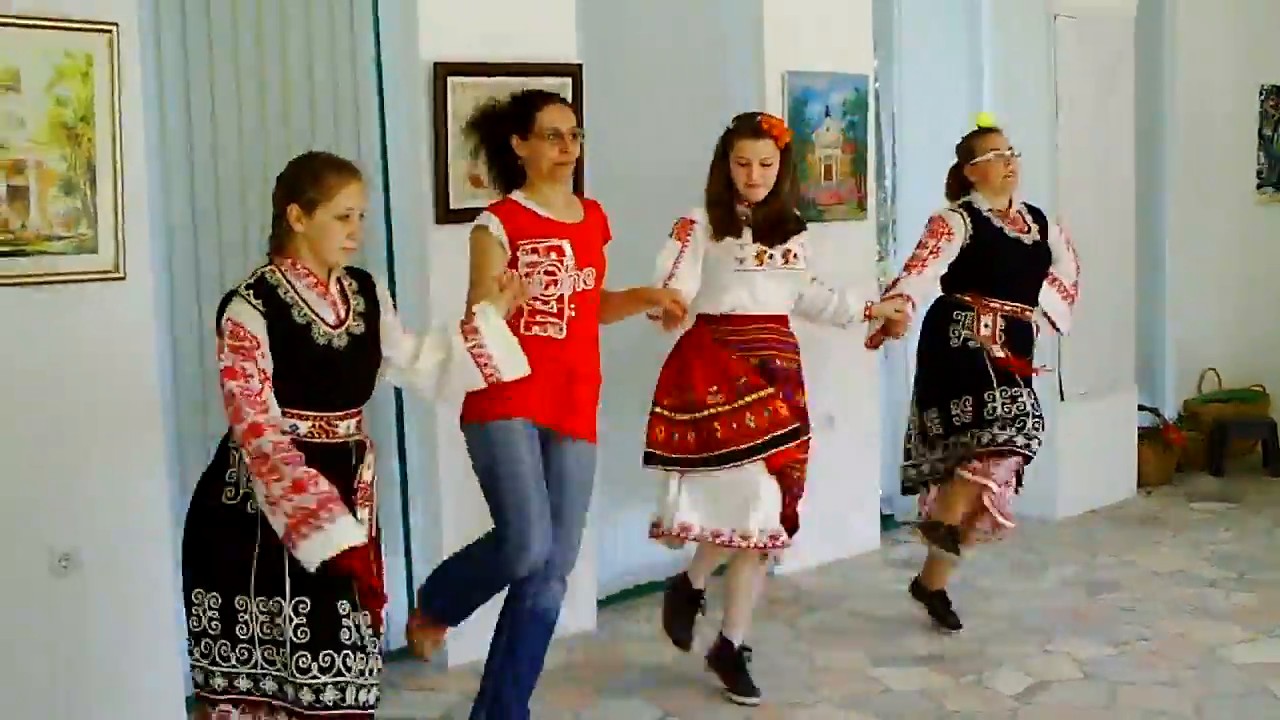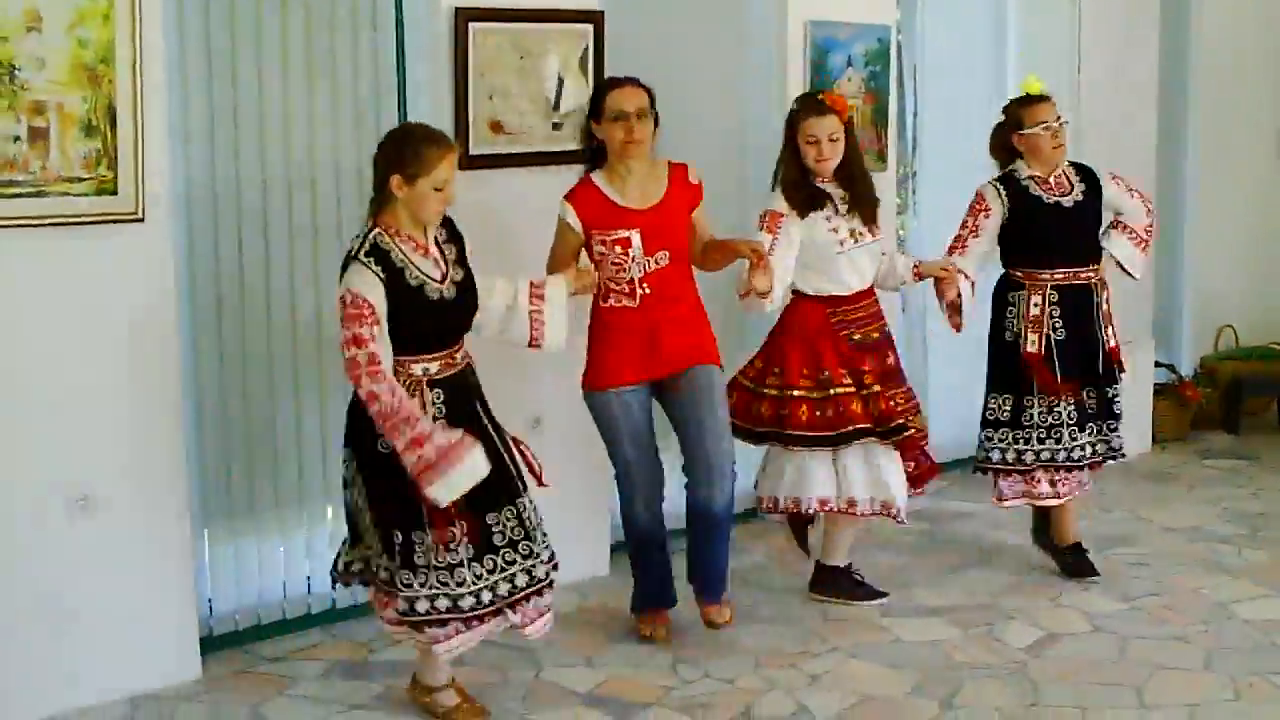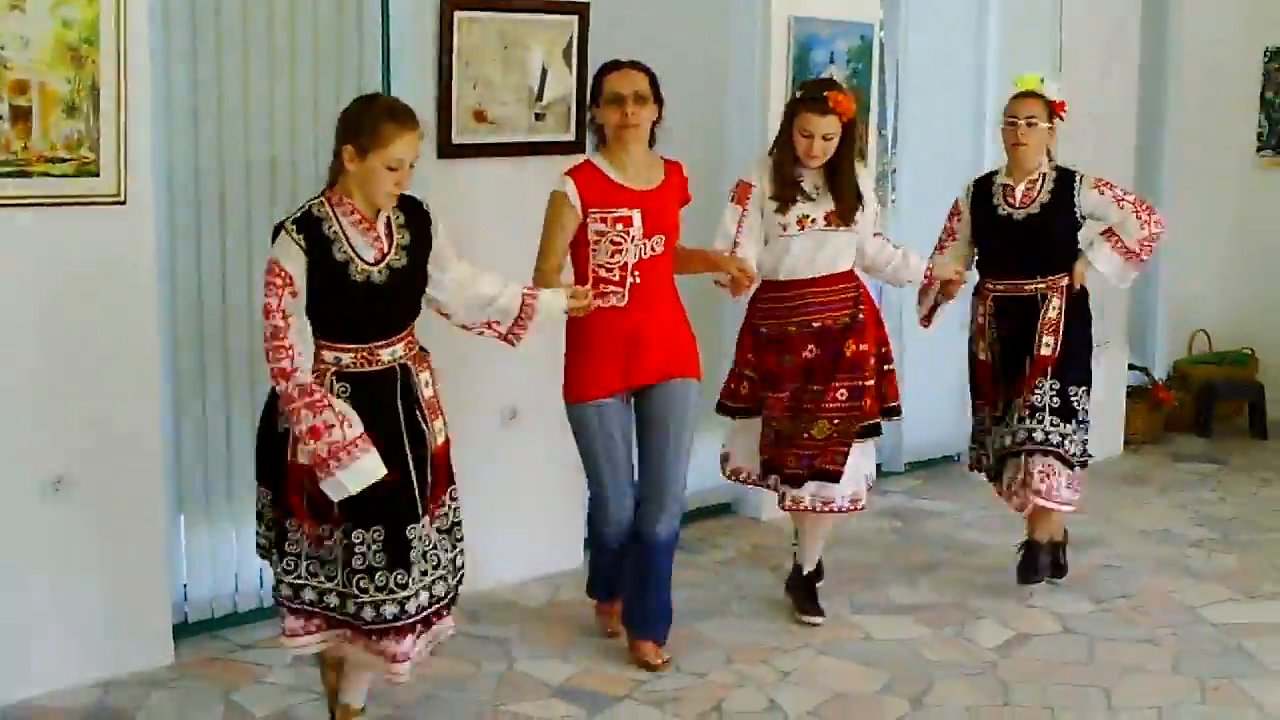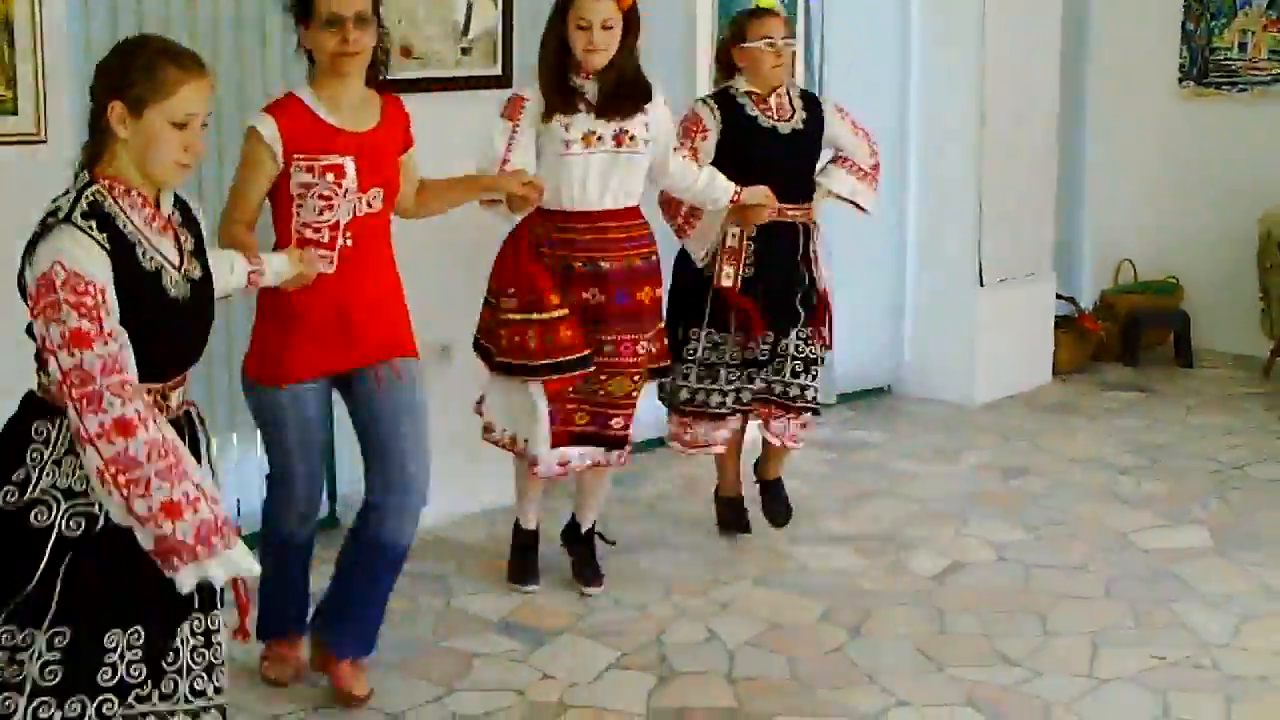
dt=1s
person 1, frame 1
left shoulder: (593, 218)
right shoulder: (500, 223)
left wrist: (647, 296)
left hip: (575, 406)
right hip: (505, 399)
left knee: (552, 569)
right knee: (524, 543)
right ankle: (435, 604)
person 1, frame 2
left shoulder: (684, 182)
right shoulder: (581, 202)
right elbow: (559, 271)
left wrist: (737, 249)
left hip: (689, 346)
right hip: (616, 359)
left knee: (714, 468)
right knee: (640, 486)
left ankle: (710, 583)
right ankle: (649, 600)
person 1, frame 3
left shoulder: (673, 179)
right shoulder: (577, 186)
right elbow: (545, 279)
left wrist: (715, 259)
left hip: (669, 353)
right hip: (597, 361)
left knee: (664, 499)
right knee: (615, 502)
left ankle: (645, 624)
right ankle: (607, 590)
person 1, frame 4
left shoulder: (392, 115)
right shoulder: (278, 125)
right elbow: (235, 226)
left wrist: (492, 181)
left hip: (379, 329)
right hip: (292, 336)
left knee: (403, 487)
right knee: (295, 498)
left ankle: (341, 640)
right ankle: (283, 630)
person 2, frame 1
left shoulder: (365, 294)
right shoulder: (250, 307)
left elbow: (415, 364)
right elbow: (258, 427)
left wrist: (487, 316)
right wrist: (311, 514)
left hip: (345, 483)
right hip: (270, 492)
left knee: (330, 639)
right knee: (262, 651)
person 2, frame 2
left shoulder: (446, 237)
right shoulder: (367, 270)
left elbow: (485, 303)
right elbow: (372, 378)
left wrist: (561, 286)
right wrist: (438, 449)
left hip: (459, 401)
right hip: (405, 423)
left knee: (488, 536)
right knee: (436, 552)
person 2, frame 3
left shoulder: (417, 221)
right shoulder: (299, 239)
left elbow: (462, 289)
right elbow: (287, 352)
left wrist: (549, 301)
right wrist: (333, 441)
left hip: (404, 398)
right hip: (328, 407)
left knee: (407, 547)
right knee: (330, 548)
right ankle: (339, 655)
person 2, frame 4
left shoulder: (176, 215)
right shoulder: (73, 243)
right elbow: (108, 408)
left wrist: (276, 268)
right wrist: (207, 539)
left hip: (163, 442)
right hip: (72, 485)
person 3, frame 1
left shoulder: (789, 225)
right shoulder: (700, 222)
left elbow: (806, 294)
right elbow: (673, 285)
left wrist: (870, 308)
right wrist: (670, 309)
left hip: (778, 359)
right hip: (716, 357)
left knee: (761, 506)
right knee: (746, 489)
left ankle: (728, 647)
right ankle: (691, 582)
person 3, frame 2
left shoulder: (856, 191)
right shoulder: (787, 203)
right elbow: (772, 272)
left wrist: (921, 269)
right wrist: (760, 285)
left hip: (864, 328)
right hip: (817, 335)
left knee: (871, 449)
right knee: (859, 453)
left ankle: (807, 511)
right ankle: (831, 570)
person 3, frame 3
left shoulder: (855, 181)
right shoulder: (761, 181)
left elbow: (872, 248)
right elbow: (731, 250)
left wrist: (929, 272)
right wrist: (735, 274)
left hip: (845, 317)
right hip: (778, 317)
left knee: (834, 444)
right knee: (790, 440)
left ankle: (806, 571)
right ankle: (807, 539)
person 3, frame 4
left shoulder: (645, 98)
right shoulder: (535, 99)
left elbow: (670, 166)
right elbow: (505, 176)
left wrist: (735, 194)
right wrist: (512, 194)
left hip: (626, 254)
right hip: (550, 253)
left knee: (605, 404)
right knee: (548, 400)
left ankle: (584, 530)
right ankle: (526, 530)
person 4, frame 1
left shoulder: (1038, 220)
right shoulder: (955, 220)
left elbow: (1067, 268)
right elbow: (920, 271)
left wrist: (1036, 309)
right wrist: (897, 311)
left hip: (1011, 345)
right hip: (964, 338)
left knee: (982, 455)
right knee: (1003, 425)
left ankle: (932, 581)
right ankle: (943, 518)
person 4, frame 2
left shoulder: (1091, 179)
right shoulder: (999, 193)
left elbow: (1141, 212)
right elbow: (966, 254)
left wrist: (1109, 255)
right wrist: (951, 286)
left hip: (1085, 313)
right hip: (1031, 318)
left knee: (1086, 419)
right knee: (1046, 424)
left ankle: (1048, 516)
right ankle: (1066, 539)
person 4, frame 3
left shoulder: (1076, 187)
right shoulder: (977, 194)
left elbow: (1147, 222)
right elbow: (948, 258)
left wrist: (1090, 261)
right wrist: (941, 287)
left hip: (1056, 323)
right hip: (997, 327)
left knee: (1043, 426)
right knee: (1010, 430)
left ankle: (1042, 538)
right ankle: (1052, 537)
person 4, frame 4
left shoulder: (815, 109)
right shoulder: (712, 112)
left elbow: (865, 153)
right elbow: (678, 189)
left wrist: (823, 191)
right wrist: (729, 215)
left hip: (791, 255)
right hip: (731, 257)
left knee: (785, 374)
right knee: (726, 374)
left ankle: (771, 471)
right ankle: (729, 486)
